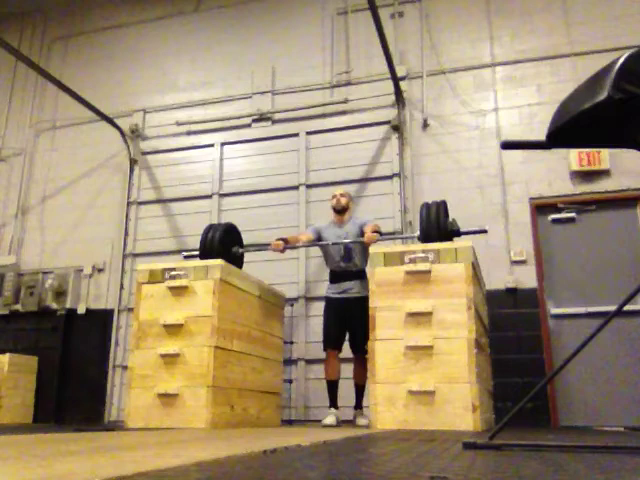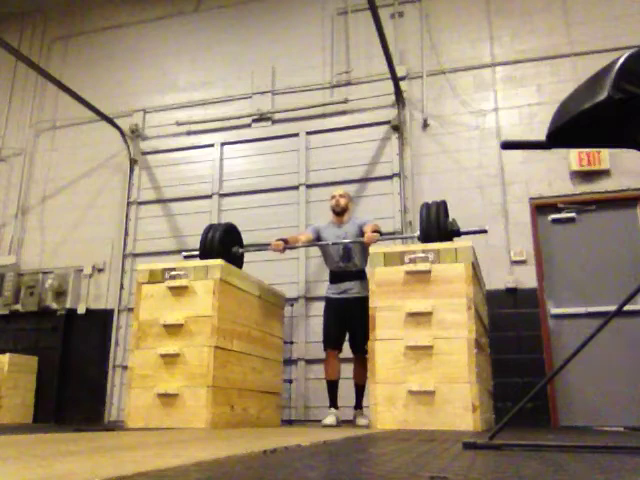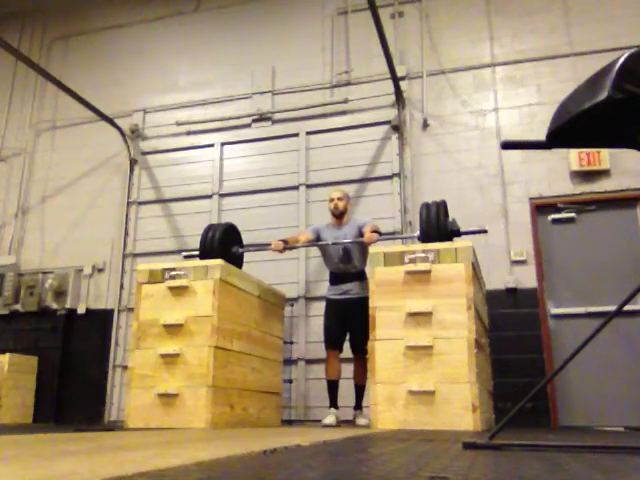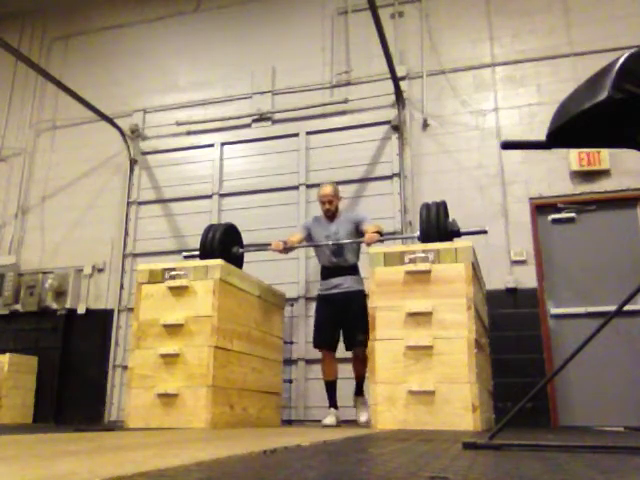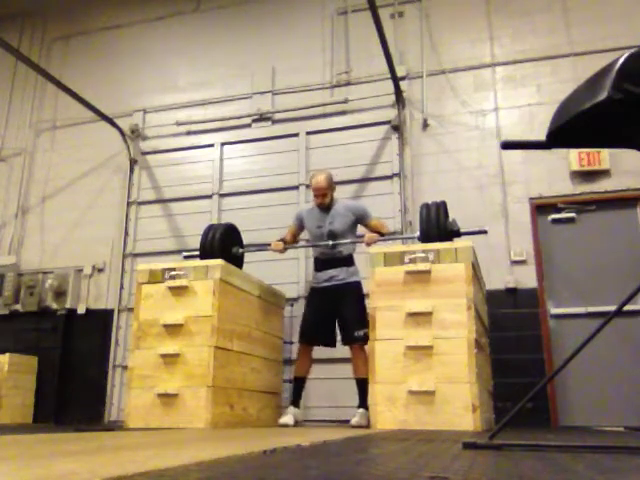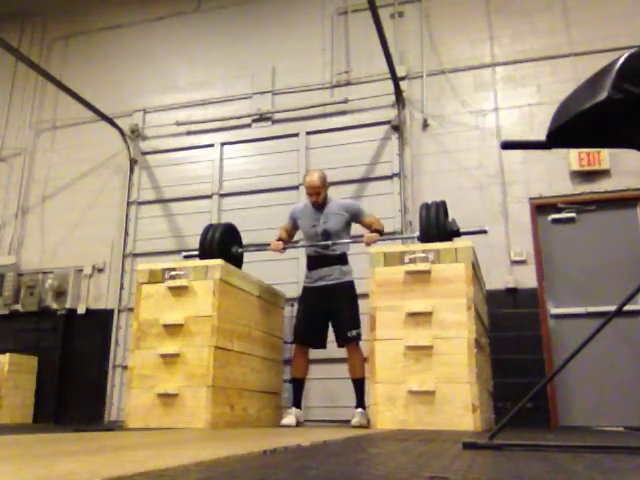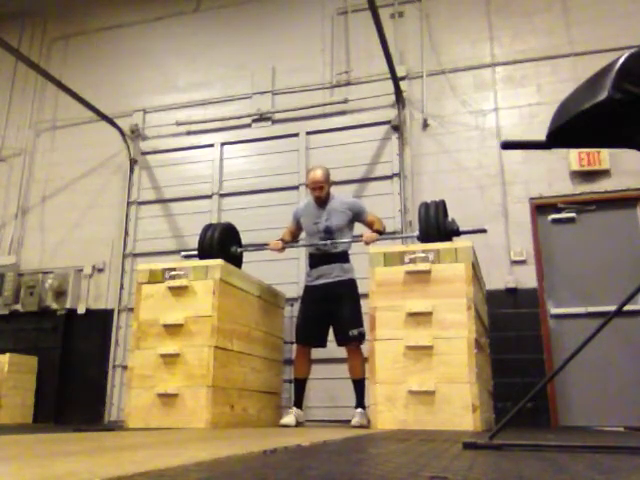
dt=0.7s
person 1, frame 1
left shoulder: (360, 224)
right shoulder: (322, 229)
left elbow: (372, 229)
right elbow: (303, 237)
left wrist: (373, 234)
right wrist: (284, 241)
left hip: (359, 295)
right hip: (334, 295)
left knee: (360, 352)
right knee: (331, 351)
left ankle: (359, 409)
right ankle: (333, 408)
person 1, frame 2
left shoulder: (359, 224)
right shoulder: (321, 229)
left elbow: (372, 228)
right elbow: (302, 237)
left wrist: (373, 233)
right wrist: (284, 242)
left hip: (359, 295)
right hip: (334, 296)
left knee: (360, 352)
right knee: (331, 351)
left ankle: (359, 409)
right ankle: (333, 409)
person 1, frame 3
left shoulder: (359, 224)
right shoulder: (320, 229)
left elbow: (371, 229)
right elbow: (302, 238)
left wrist: (373, 234)
right wrist: (284, 243)
left hip: (359, 296)
right hip: (335, 297)
left knee: (360, 353)
right knee: (332, 351)
left ankle: (358, 409)
right ankle: (333, 409)
person 1, frame 4
left shoulder: (353, 219)
right shoulder: (312, 224)
left elbow: (374, 229)
right elbow: (293, 241)
left wrist: (374, 234)
right wrist: (283, 245)
left hip: (352, 290)
right hip: (326, 293)
left knee: (358, 348)
right knee: (327, 350)
left ankle: (359, 395)
right ankle: (333, 408)
person 1, frame 5
left shoulder: (352, 209)
right shoulder: (304, 214)
left elbow: (382, 228)
right elbow: (291, 235)
left wrist: (375, 235)
right wrist: (282, 243)
left hip: (347, 283)
right hip: (319, 285)
left knee: (356, 343)
right knee: (305, 343)
left ankle: (363, 408)
right ankle: (294, 406)
person 1, frame 6
left shoulder: (346, 207)
right shoulder: (298, 211)
left elbow: (375, 224)
right elbow: (287, 231)
left wrist: (375, 234)
right wrist: (280, 241)
left hip: (341, 283)
right hip: (312, 285)
left knee: (351, 343)
right knee: (300, 344)
left ankle: (360, 408)
right ankle: (295, 408)
person 1, frame 7
left shoulder: (349, 205)
right shoulder: (301, 210)
left elbow: (377, 223)
right elbow: (291, 233)
left wrist: (375, 234)
right wrist: (281, 242)
left hip: (342, 281)
right hip: (313, 284)
left knee: (352, 344)
right knee: (302, 345)
left ankle: (360, 408)
right ankle: (297, 408)
